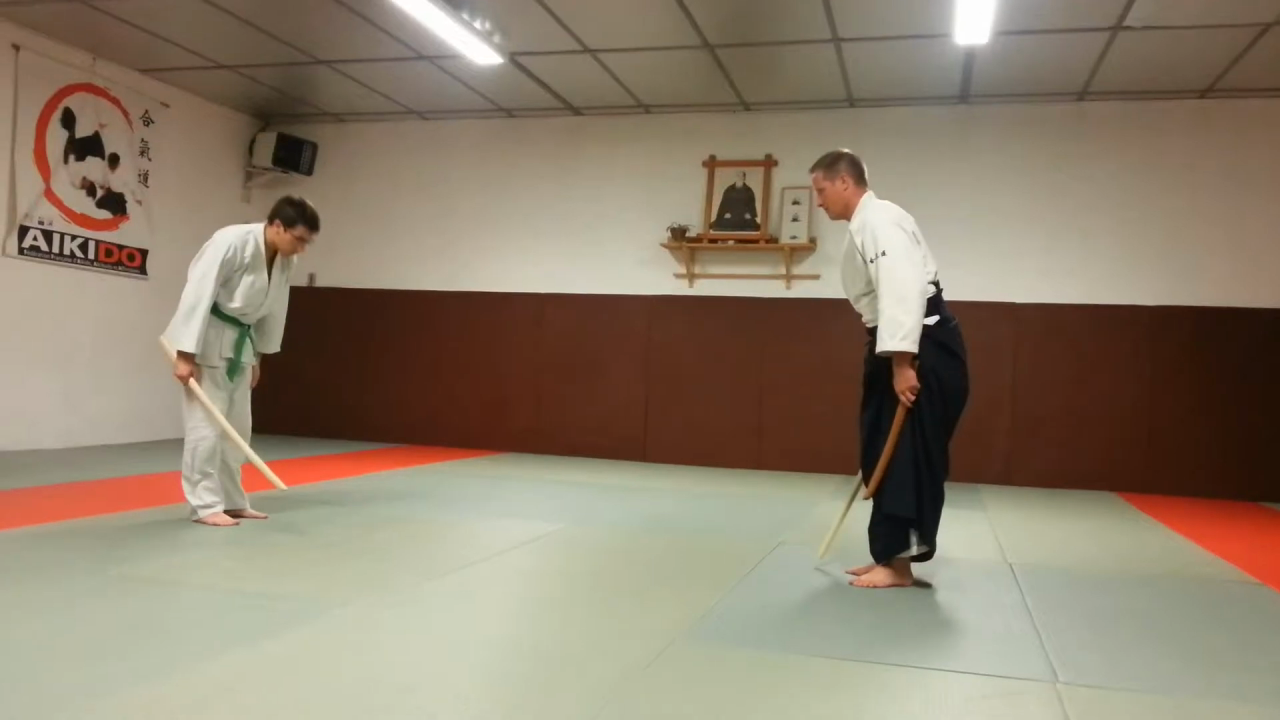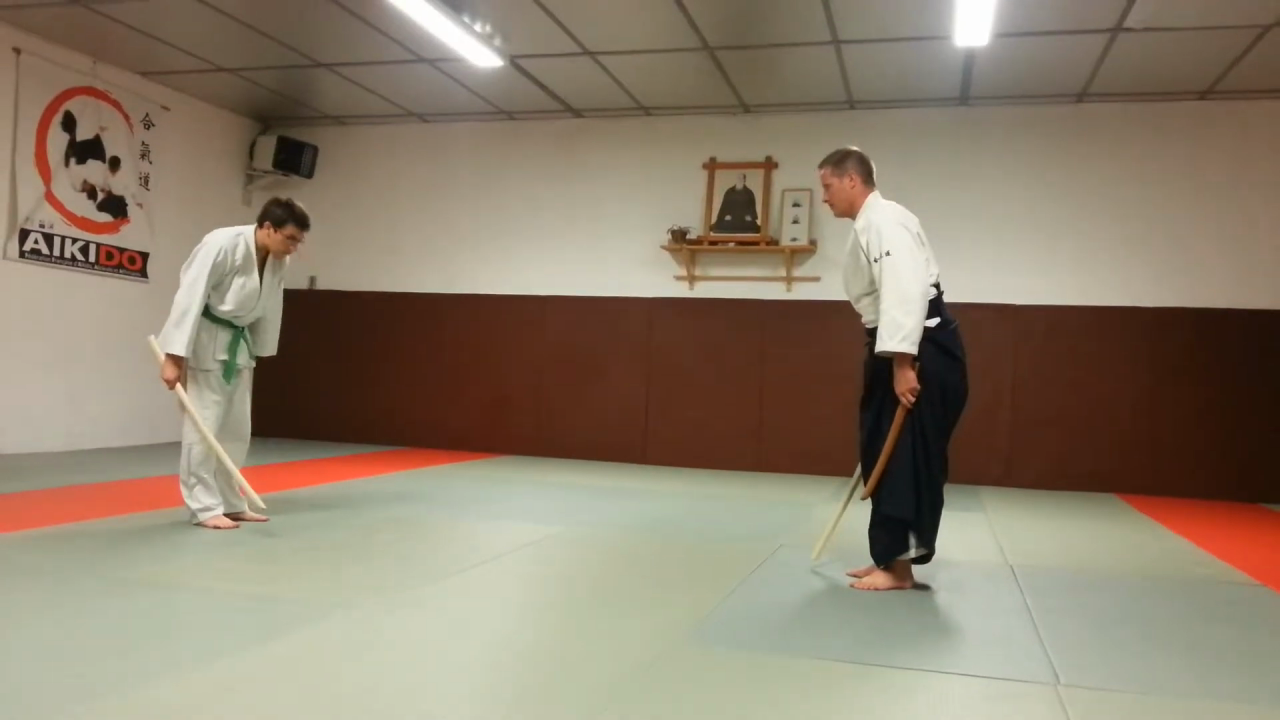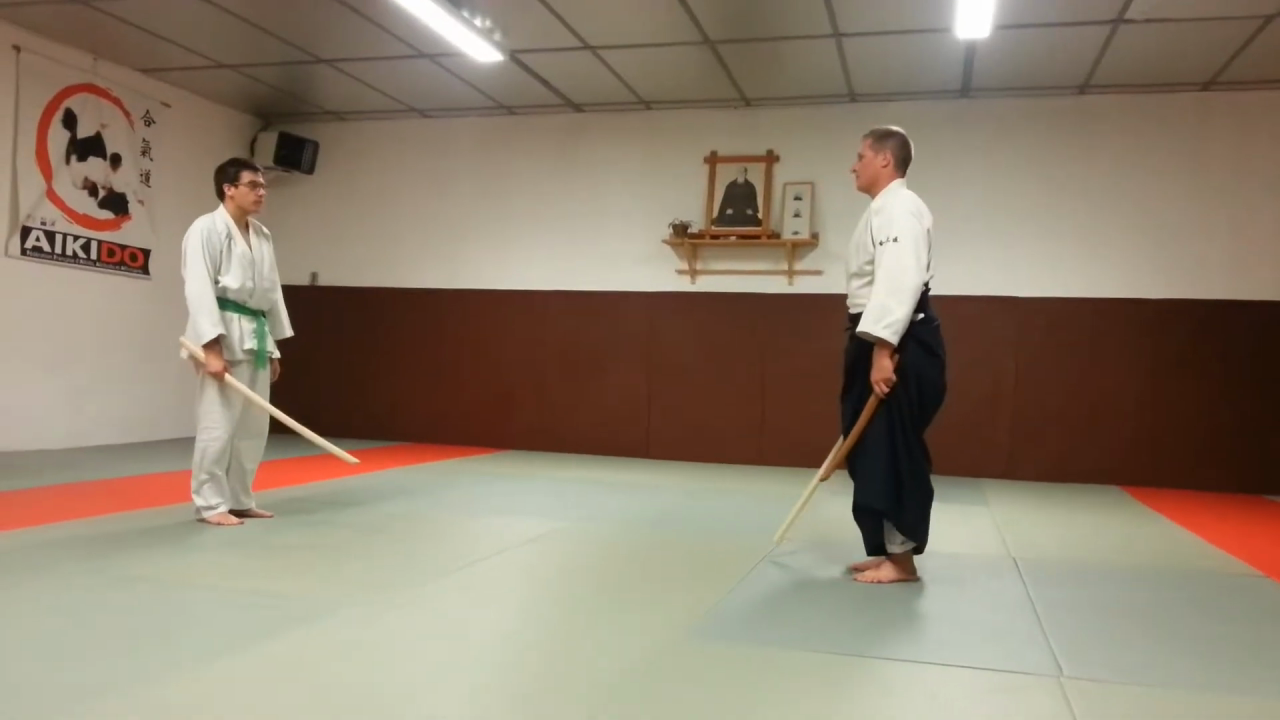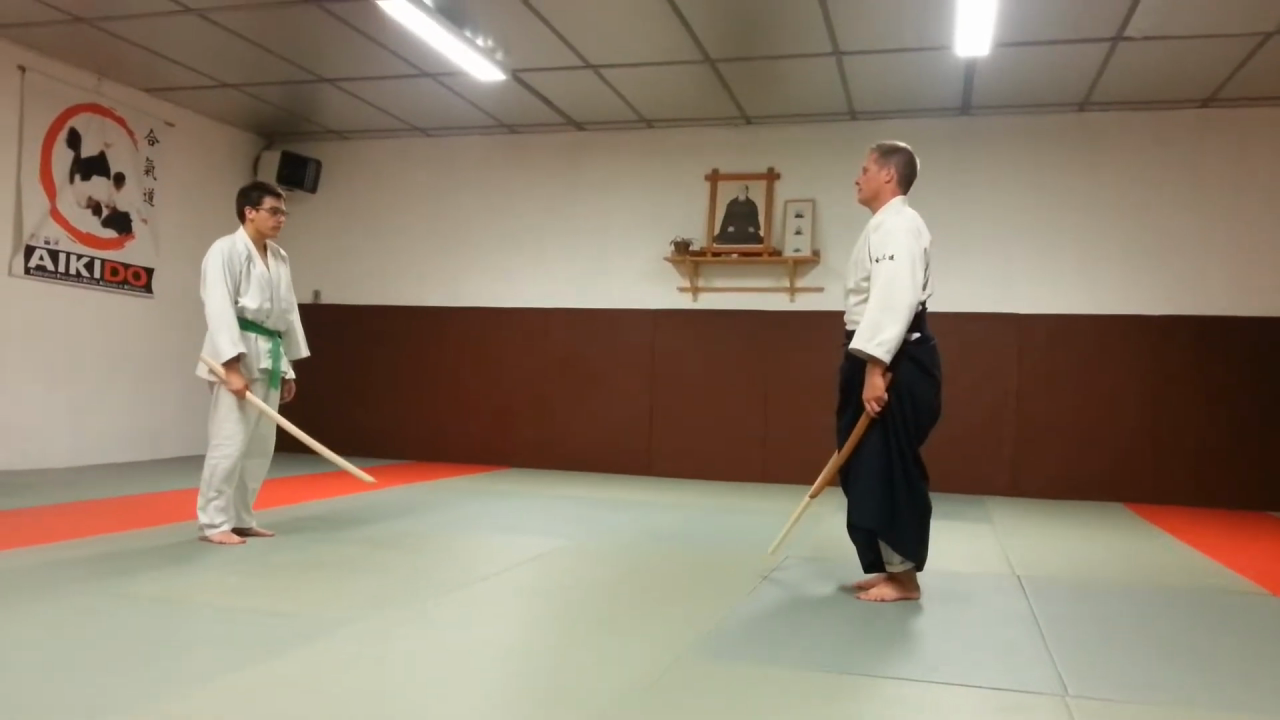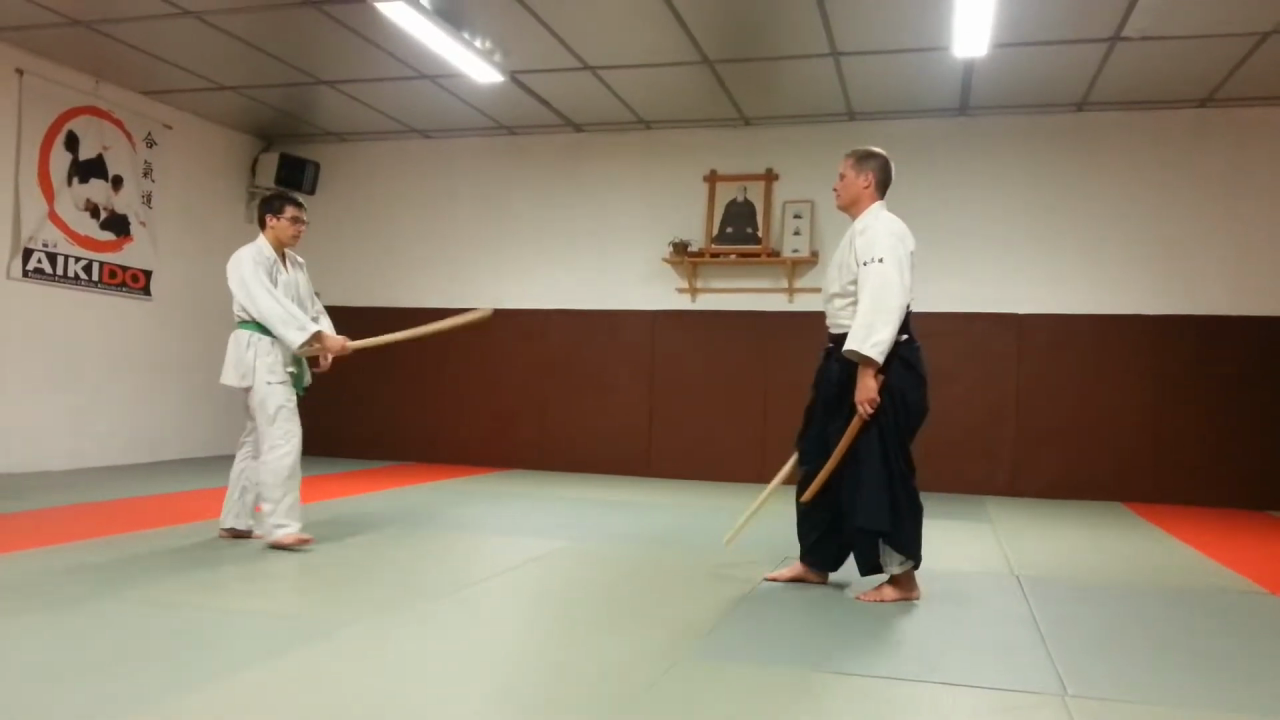
dt=0.7s
person 1, frame 1
left shoulder: (879, 220)
right shoulder: (866, 225)
left elbow: (904, 291)
left wrist: (903, 363)
right wrist: (893, 359)
left hip: (923, 351)
right hip: (904, 348)
left knee: (908, 455)
right knee: (884, 454)
left ankle: (899, 563)
right ankle: (892, 555)
person 1, frame 2
left shoulder: (885, 220)
right shoulder: (869, 226)
left elbow: (906, 292)
left wrist: (903, 364)
right wrist: (893, 361)
left hip: (923, 353)
right hip: (902, 349)
left knee: (908, 458)
right knee: (885, 455)
left ankle: (899, 566)
right ankle: (891, 557)
person 1, frame 3
left shoulder: (899, 208)
right shoulder: (883, 211)
left elbow: (899, 284)
left wrist: (883, 352)
left hip: (897, 345)
right hip: (881, 342)
left knee: (892, 450)
right knee: (871, 448)
left ankle: (901, 558)
right ankle: (889, 550)
person 1, frame 4
left shoulder: (897, 224)
right shoulder: (884, 226)
left elbow: (894, 301)
left wrist: (876, 370)
left hip: (894, 364)
right hip: (880, 359)
left knee: (890, 468)
right knee: (870, 467)
left ankle: (903, 577)
right ankle: (890, 567)
person 1, frame 5
left shoulder: (882, 230)
right shoulder: (861, 232)
left elbow: (883, 305)
left wrist: (868, 371)
left hip: (879, 365)
right hip: (849, 362)
left knee: (880, 470)
right knee: (822, 460)
left ankle: (901, 577)
right ankle: (815, 562)
person 2, frame 1
left shoulder: (285, 259)
right shoulder: (231, 242)
right elbow: (198, 295)
left wrist: (256, 357)
right wrist: (185, 355)
left hip: (239, 343)
right hip: (209, 341)
left knee: (238, 426)
right knee: (206, 423)
left ankle: (232, 500)
right ankle: (205, 503)
person 2, frame 2
left shoulder: (278, 260)
right shoulder: (222, 245)
right elbow: (189, 299)
left wrist: (254, 357)
right wrist: (174, 358)
left hip: (237, 345)
right hip: (204, 343)
left knee: (237, 429)
right knee: (204, 426)
left ankle: (231, 503)
right ankle: (205, 507)
person 2, frame 3
left shoulder: (262, 235)
right shoulder: (206, 229)
right elbow: (199, 290)
left wrist: (273, 347)
right wrist: (212, 348)
left hip: (256, 337)
right hip: (224, 336)
left knee: (254, 426)
right knee: (219, 424)
left ankle: (239, 500)
right ankle: (210, 504)
person 2, frame 4
left shoulder: (279, 258)
right shoulder: (225, 251)
right elbow: (220, 311)
left wrist: (288, 368)
right wrist: (233, 367)
left hip: (269, 357)
right hip: (238, 356)
left knee: (260, 445)
right knee: (230, 441)
left ankle: (240, 518)
right ankle: (214, 522)
person 2, frame 5
left shoulder: (296, 264)
right shoulder: (247, 259)
left elbow: (312, 307)
right elbow: (272, 308)
left wrist: (326, 343)
right wrist: (320, 338)
left hip: (284, 358)
right hip: (260, 356)
left knee: (257, 442)
right knee: (284, 436)
left ankle: (235, 521)
right ankle: (281, 525)
